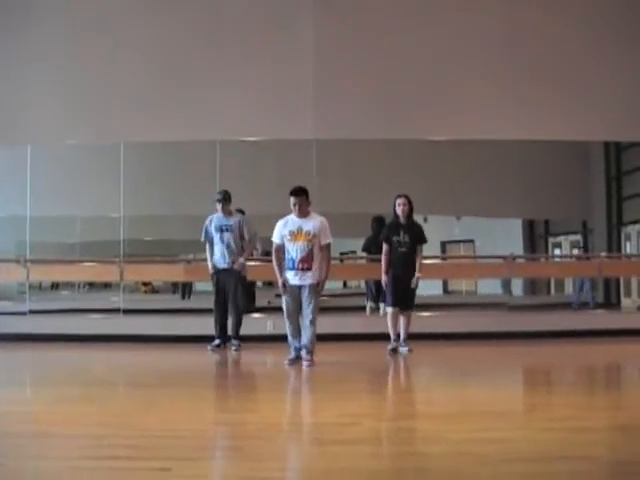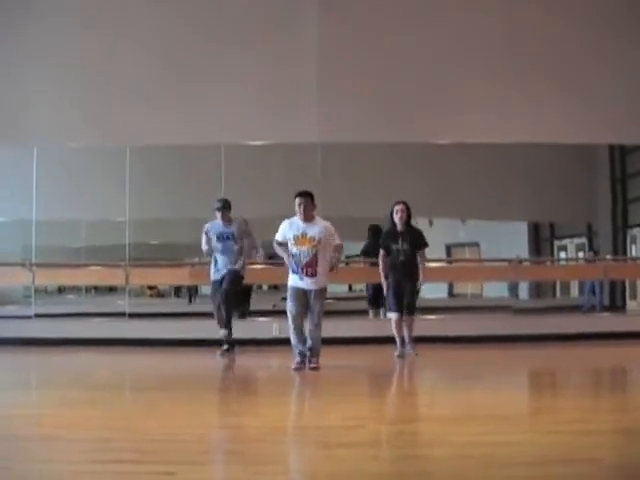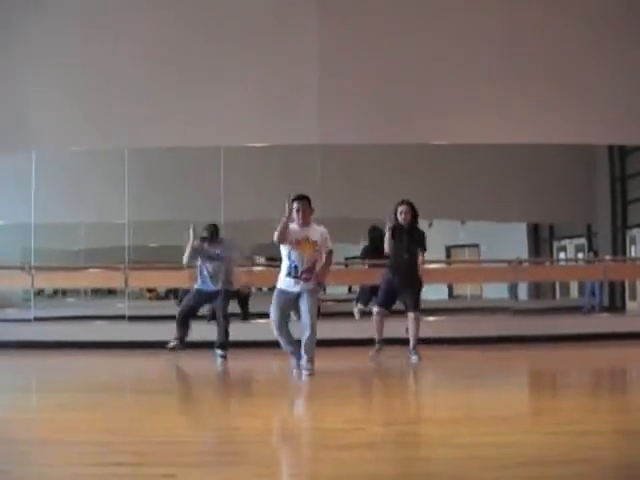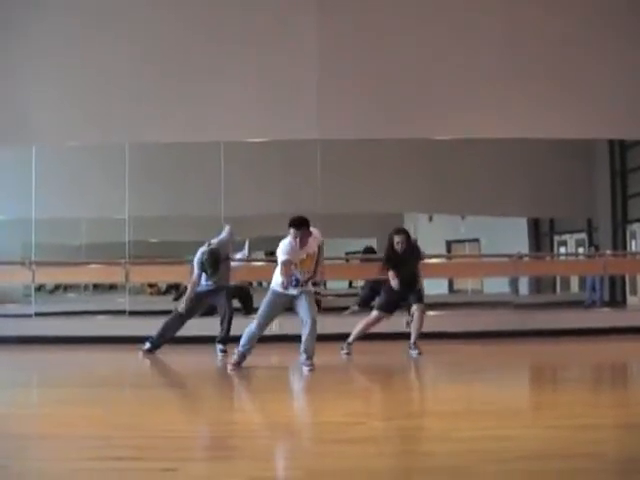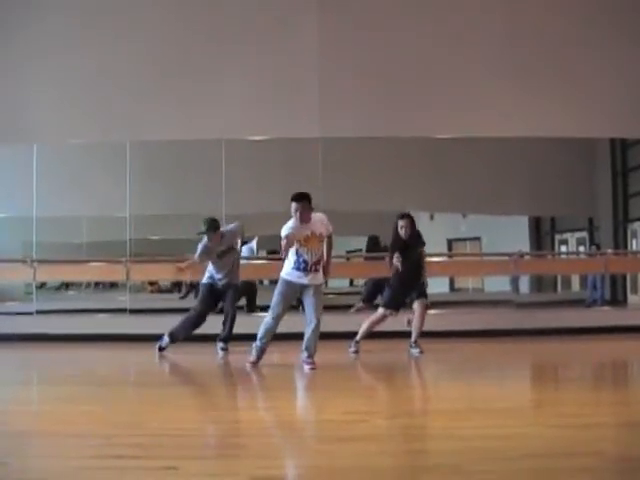
dt=0.5s
person 1, frame 1
left shoulder: (320, 223)
right shoulder: (283, 224)
left elbow: (326, 251)
right elbow: (277, 252)
left wrist: (324, 277)
right wrist: (279, 277)
left hip: (311, 279)
right hip: (289, 279)
left knee: (309, 317)
right knee: (291, 317)
left ankle: (307, 352)
right ankle: (295, 351)
person 1, frame 2
left shoulder: (325, 227)
right shoulder: (287, 225)
left elbow: (338, 247)
right elbow: (277, 243)
left wrist: (335, 259)
right wrist: (284, 252)
left hip: (317, 284)
right hip: (295, 283)
left knee: (315, 322)
right knee: (294, 319)
left ankle: (314, 356)
right ankle: (300, 355)
person 1, frame 3
left shoulder: (321, 232)
right shoulder: (288, 230)
left elbow: (329, 253)
right elbow: (278, 239)
left wrist: (324, 271)
right wrist: (287, 216)
left hip: (309, 287)
right hip: (285, 286)
left knee: (308, 323)
right knee: (277, 322)
left ankle: (307, 361)
right ankle: (295, 355)
person 1, frame 4
left shoulder: (315, 235)
right shoulder: (285, 247)
right elbow: (284, 264)
left wrist: (317, 267)
right wrist: (285, 275)
left hip: (304, 290)
right hip: (280, 289)
left knee: (310, 321)
right knee: (259, 323)
left ankle: (307, 358)
right ankle: (240, 354)
person 1, frame 5
left shoulder: (322, 219)
right shoulder: (289, 228)
left elbow: (329, 236)
right elbow: (287, 240)
left wrist: (327, 261)
right wrist: (285, 246)
left hip: (314, 280)
right hip: (290, 278)
left knee: (314, 319)
right knee: (274, 315)
left ankle: (308, 356)
right ankle: (258, 349)
person 2, frame 1
left shoulder: (416, 228)
right shoulder: (390, 227)
left elbow: (419, 253)
right elbow: (385, 252)
left wrist: (417, 273)
right wrist: (383, 273)
left hip: (409, 273)
right hip: (393, 272)
left knee: (407, 308)
right knee: (392, 307)
left ankle: (403, 341)
right ankle: (393, 341)
person 2, frame 2
left shoulder: (416, 233)
right shoulder: (388, 234)
left elbow: (422, 256)
right elbow: (382, 258)
left wrist: (421, 275)
right wrist: (383, 277)
left hip: (411, 278)
right hip: (394, 277)
left knee: (409, 313)
right knee: (395, 314)
left ankle: (409, 341)
right ankle: (399, 345)
person 2, frame 3
left shoulder: (418, 234)
right shoulder: (393, 230)
left elbow: (420, 256)
right elbow: (388, 251)
left wrist: (420, 267)
right wrist: (388, 231)
left hip: (410, 278)
right hip: (391, 276)
left knee: (414, 314)
right knee: (378, 311)
left ankle: (413, 349)
right ankle: (379, 343)
person 2, frame 4
left shoulder: (414, 250)
right shoulder: (390, 256)
right elbow: (392, 277)
left wrist: (419, 282)
right wrist: (394, 281)
left hip: (412, 286)
right hip: (393, 288)
left knee: (419, 309)
right knee: (375, 316)
left ankle: (413, 344)
right ankle: (348, 342)
person 2, frame 5
left shoulder: (417, 237)
right shoulder: (396, 244)
right elbow: (394, 261)
left wrist: (423, 275)
right wrist: (396, 261)
left hip: (416, 281)
right hip: (398, 282)
left knee: (420, 306)
right knee: (382, 313)
left ankle: (413, 343)
right ankle: (356, 341)
person 3, frame 1
left shoulder: (238, 220)
right shoulder: (211, 220)
left elbow: (247, 242)
right elbow: (208, 243)
left wrist: (242, 259)
right wrist: (209, 262)
left hip: (234, 267)
right hip: (217, 267)
left knee: (235, 303)
right knee: (219, 304)
left ankle: (235, 338)
right ankle: (220, 338)
person 3, frame 2
left shoulder: (240, 225)
right shoulder: (210, 227)
left elbow: (250, 240)
right elbow: (205, 248)
left wrist: (243, 259)
right wrist: (206, 246)
left hip: (234, 269)
right hip: (217, 272)
left knee: (225, 293)
right knee: (218, 306)
left ankle: (226, 328)
right ankle: (228, 342)
person 3, frame 3
left shoulder: (227, 246)
right shoulder: (197, 246)
right elbow: (186, 262)
right wrist: (192, 241)
left hip: (222, 287)
right hip: (202, 286)
left knee: (222, 315)
right knee: (183, 313)
left ankle: (221, 347)
right ankle: (180, 339)
person 3, frame 4
left shoulder: (224, 242)
right shoulder: (200, 257)
left elbow: (228, 228)
right elbow: (195, 280)
right wrist: (185, 300)
left hip: (220, 286)
right hip: (202, 288)
left knee: (227, 311)
right knee: (180, 313)
left ankle: (221, 343)
right ankle: (153, 343)
person 3, frame 5
left shoulder: (232, 232)
right shoulder: (205, 245)
left elbow: (241, 226)
right elbow: (196, 260)
right wrist: (183, 267)
left hip: (230, 281)
right hip: (211, 281)
left knee: (230, 311)
right knee: (198, 311)
left ankle: (223, 341)
right ankle: (170, 337)
